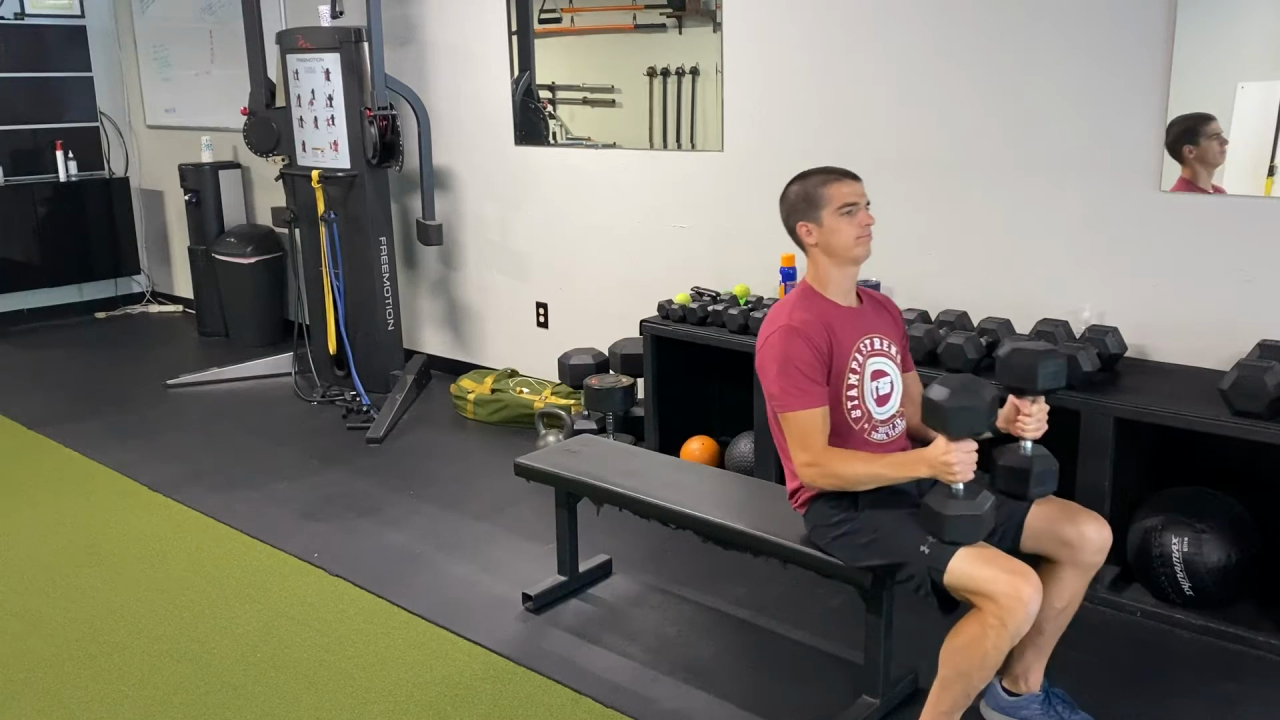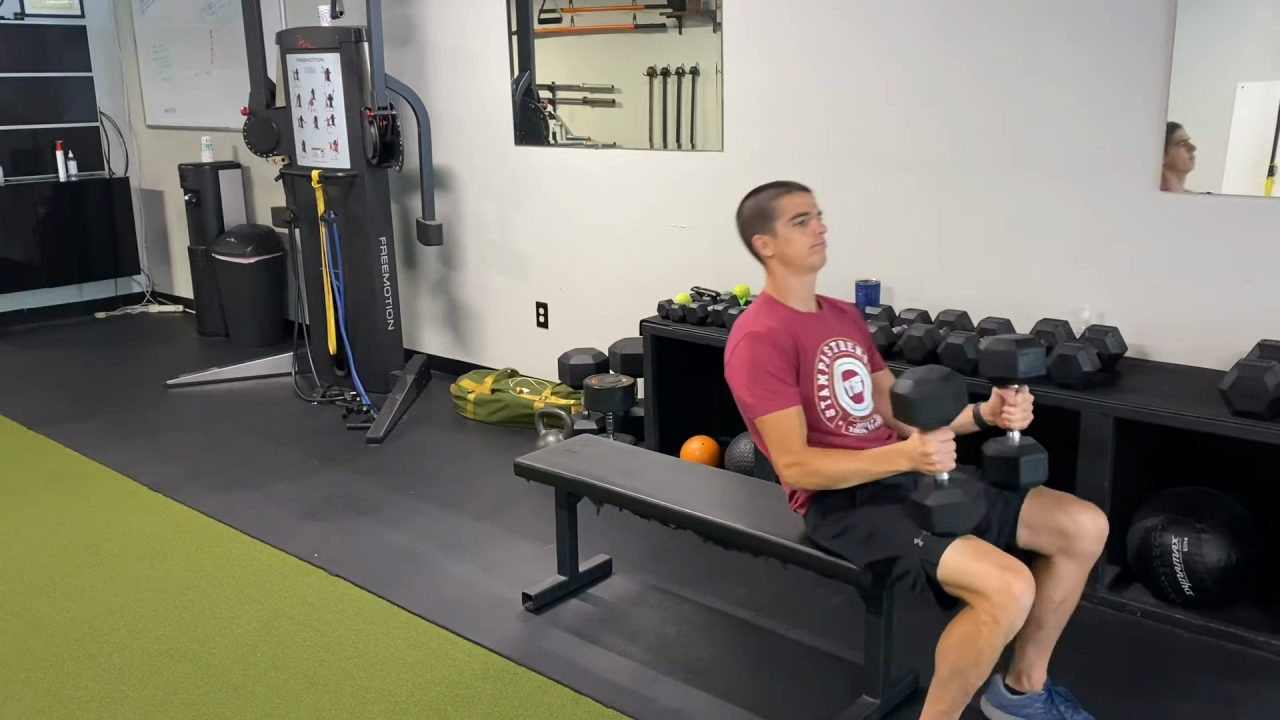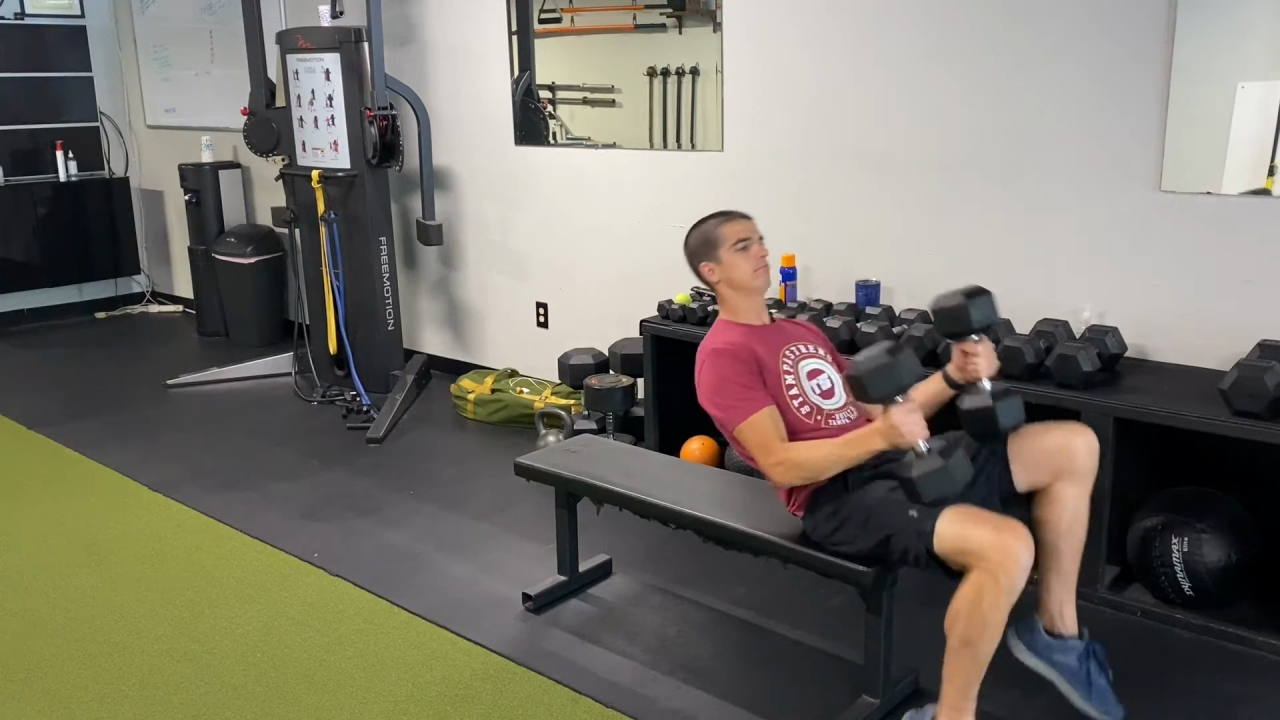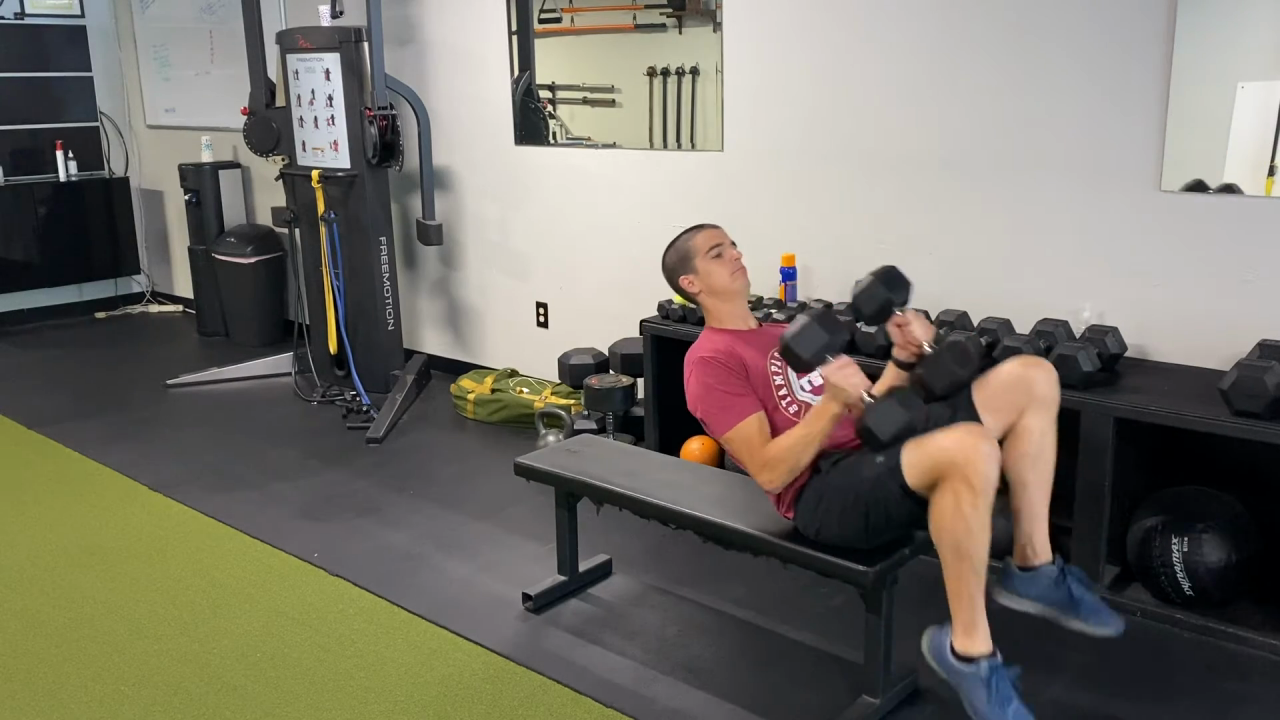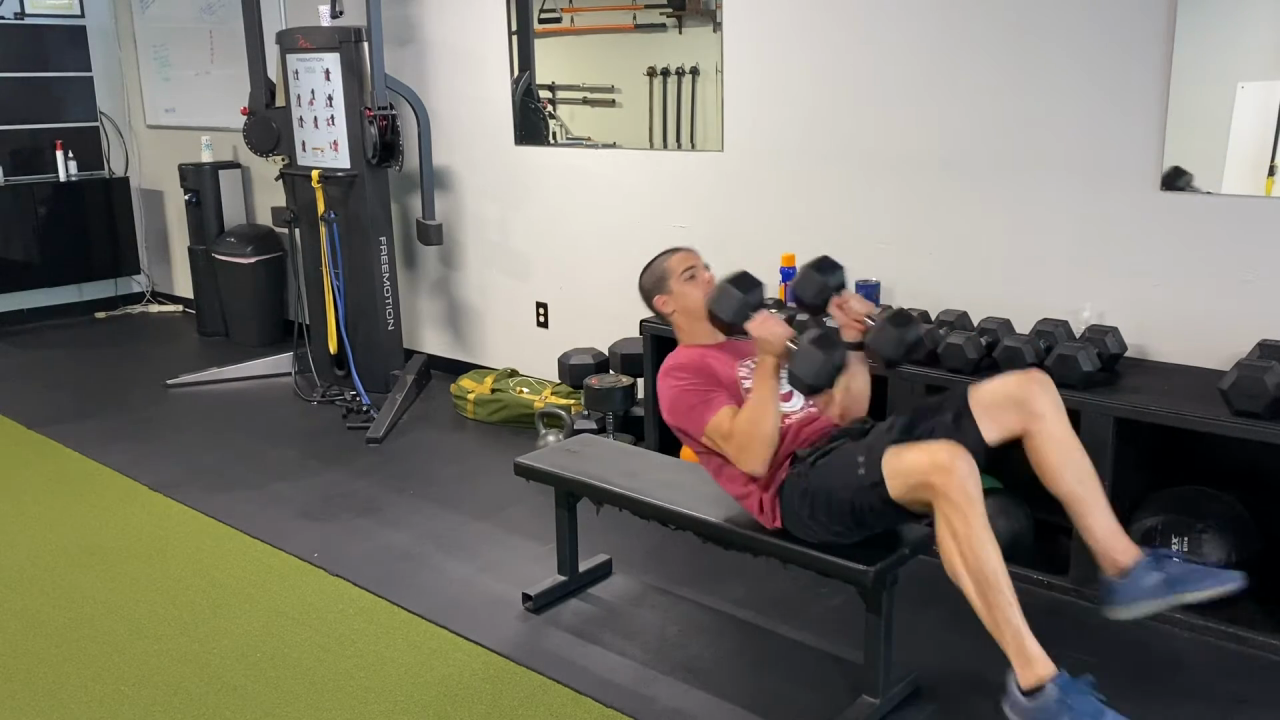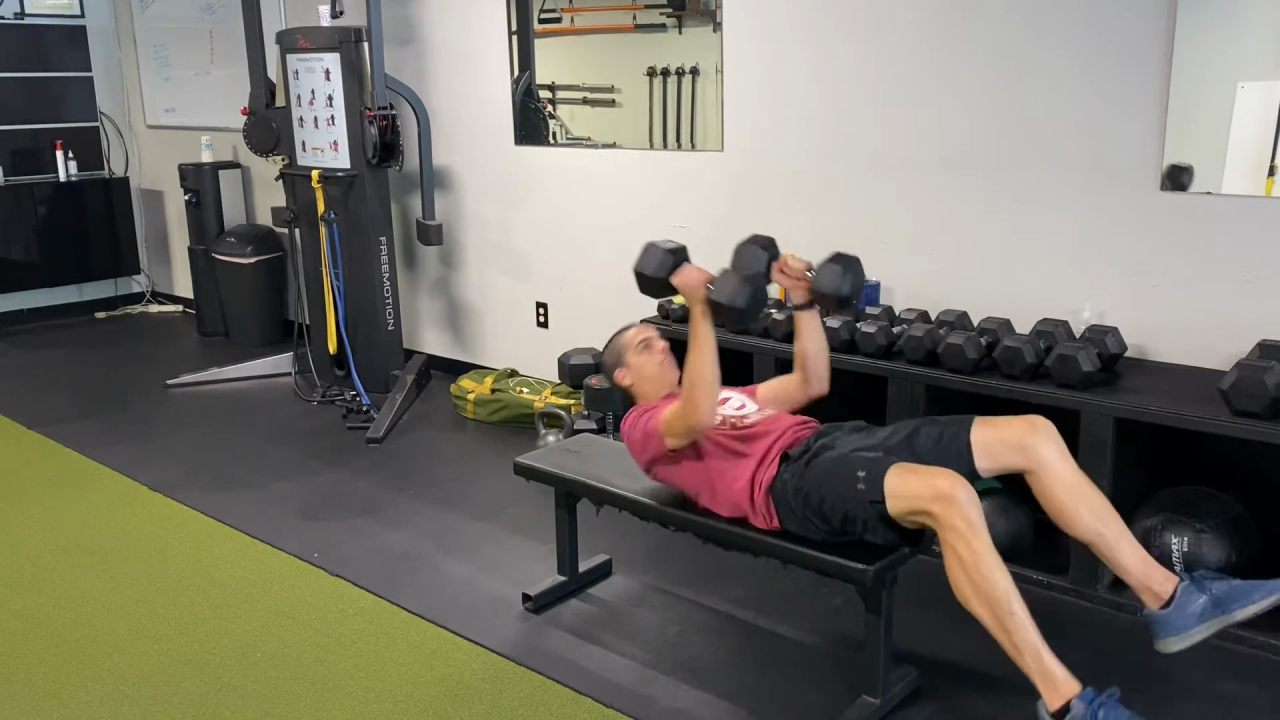
dt=0.2s
person 1, frame 1
left shoulder: (881, 310)
right shoulder: (792, 330)
left elbow: (917, 415)
right elbow: (812, 464)
left wrist: (999, 420)
right wrist: (924, 463)
left hip: (911, 480)
right hip: (845, 504)
left knee: (1088, 536)
right knee: (1016, 592)
person 1, frame 2
left shoulder: (843, 316)
right shoulder: (757, 338)
left elbow: (900, 415)
right elbow: (795, 466)
left wrist: (985, 413)
right wrist: (906, 456)
left hip: (906, 477)
right hip: (843, 503)
left knee: (1084, 529)
right knee: (1007, 588)
person 1, frame 3
left shoulder: (802, 332)
right shoulder: (722, 355)
left elbow: (884, 410)
right elbow: (782, 465)
left wrist: (954, 378)
right wrist: (882, 434)
left hip: (899, 467)
right hip: (839, 499)
left knee: (1074, 448)
right knee: (1007, 551)
left ankle: (1057, 632)
person 1, frame 4
left shoulder: (783, 335)
right shoulder: (709, 360)
right elbow: (771, 470)
left wrist: (904, 358)
right wrist: (835, 400)
left hip: (875, 453)
right hip: (826, 491)
left knee: (1029, 375)
right knee: (973, 452)
left ankle: (1034, 567)
right ankle: (969, 649)
person 1, frame 5
left shoulder: (749, 349)
right shoulder: (680, 375)
right elbow: (754, 457)
left wrist: (849, 340)
right wrist: (769, 361)
left hip: (849, 443)
right hip: (802, 481)
left knee: (1028, 390)
right knee: (947, 467)
left ankle: (1128, 569)
person 1, frame 6
left shoulder: (730, 396)
right shoulder: (650, 436)
left elbow: (813, 383)
right elbow: (695, 419)
left wrist: (802, 303)
right wrist: (703, 315)
left hip: (835, 443)
right hip: (793, 482)
left knee: (1031, 434)
right knee: (950, 496)
left ankle: (1168, 599)
